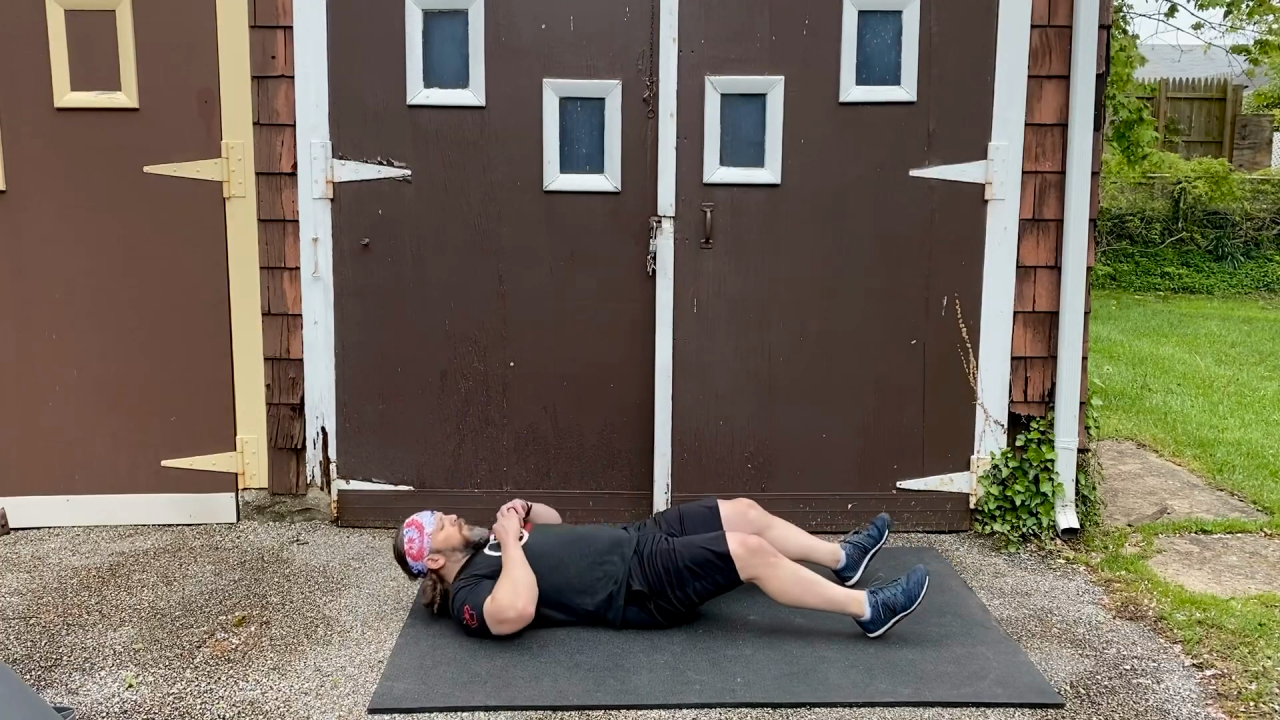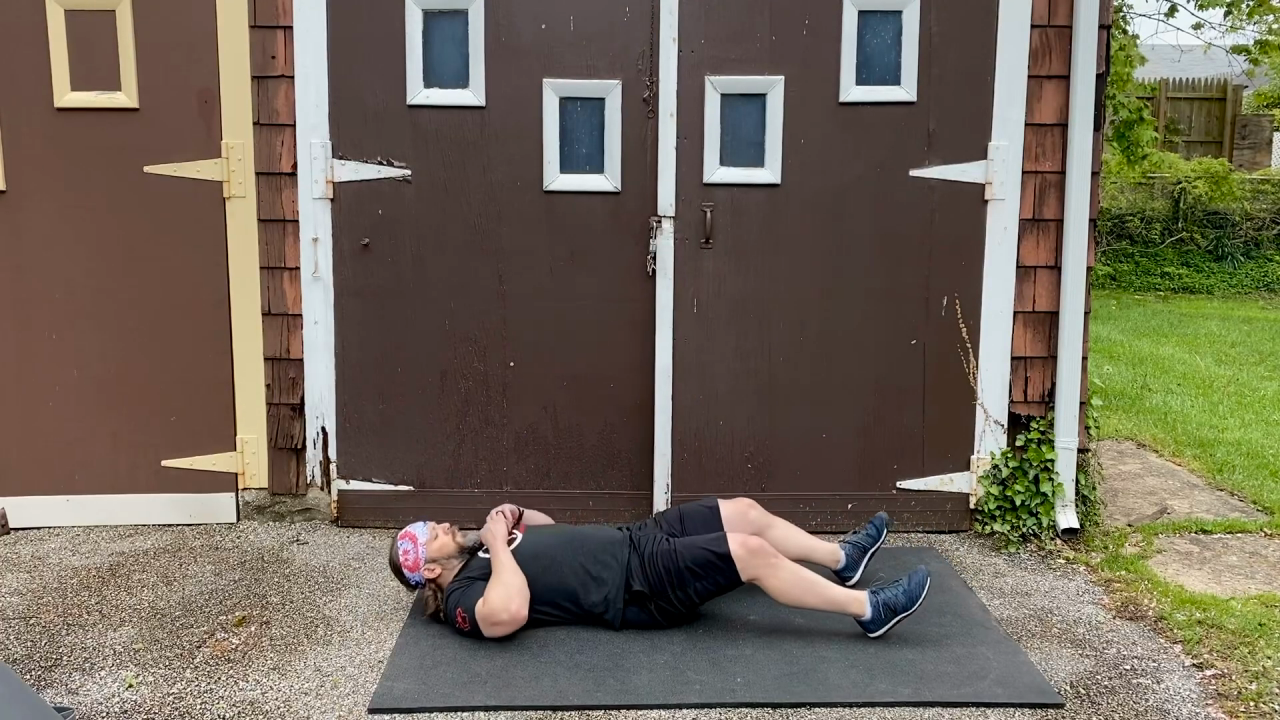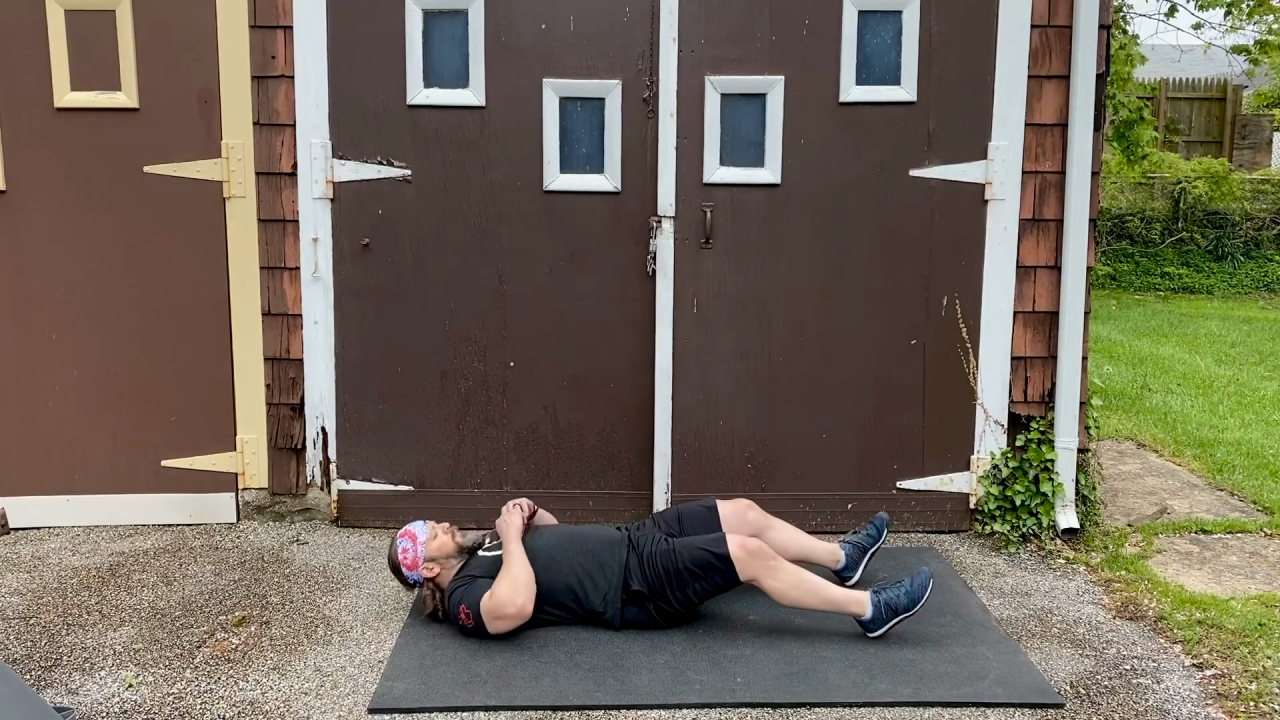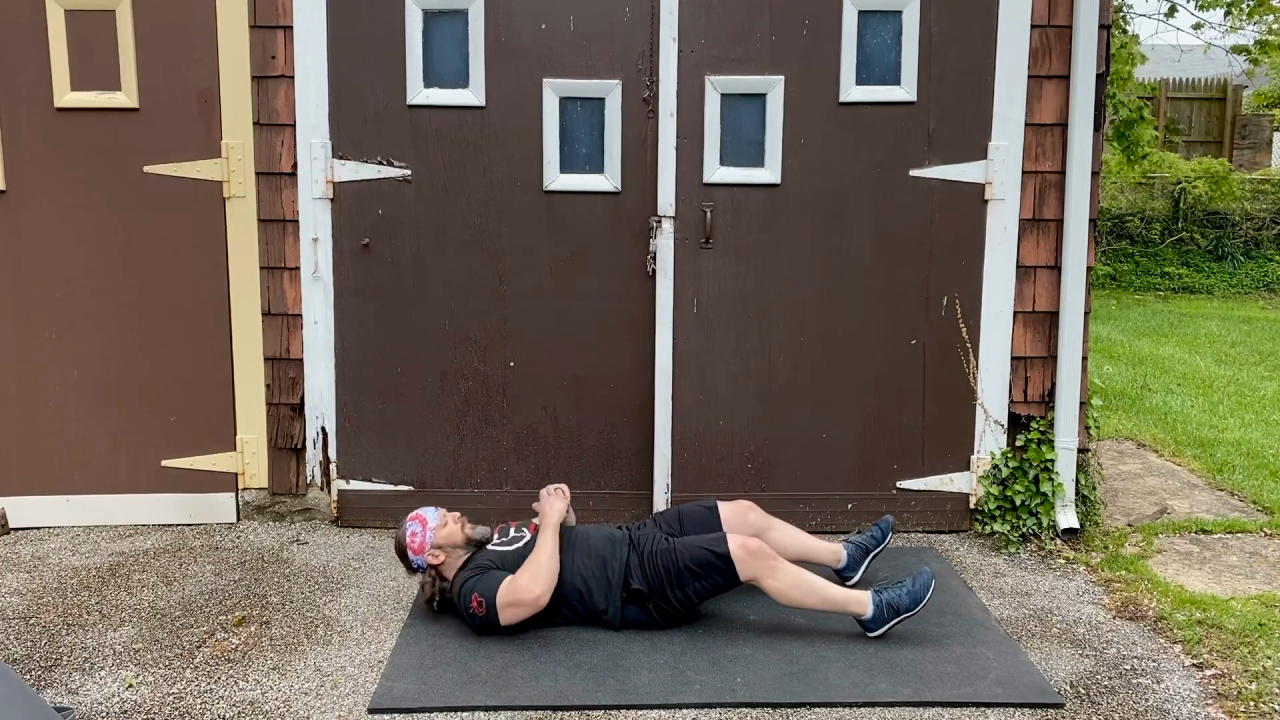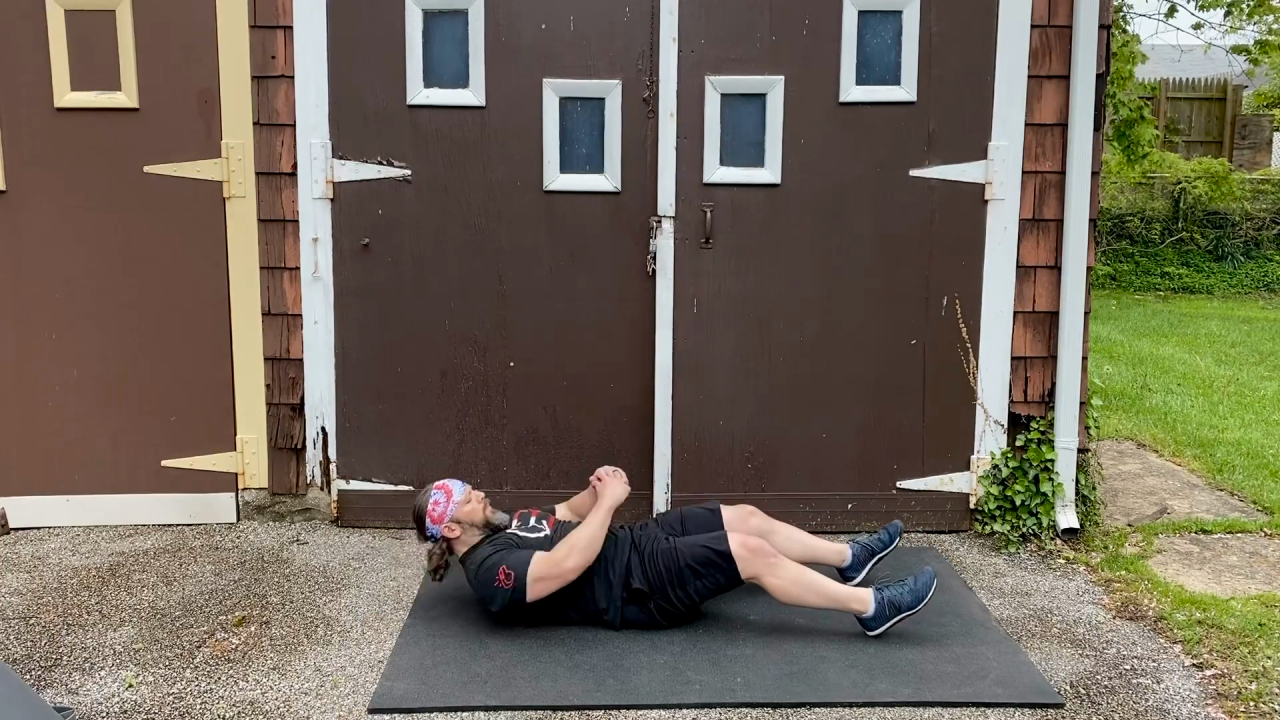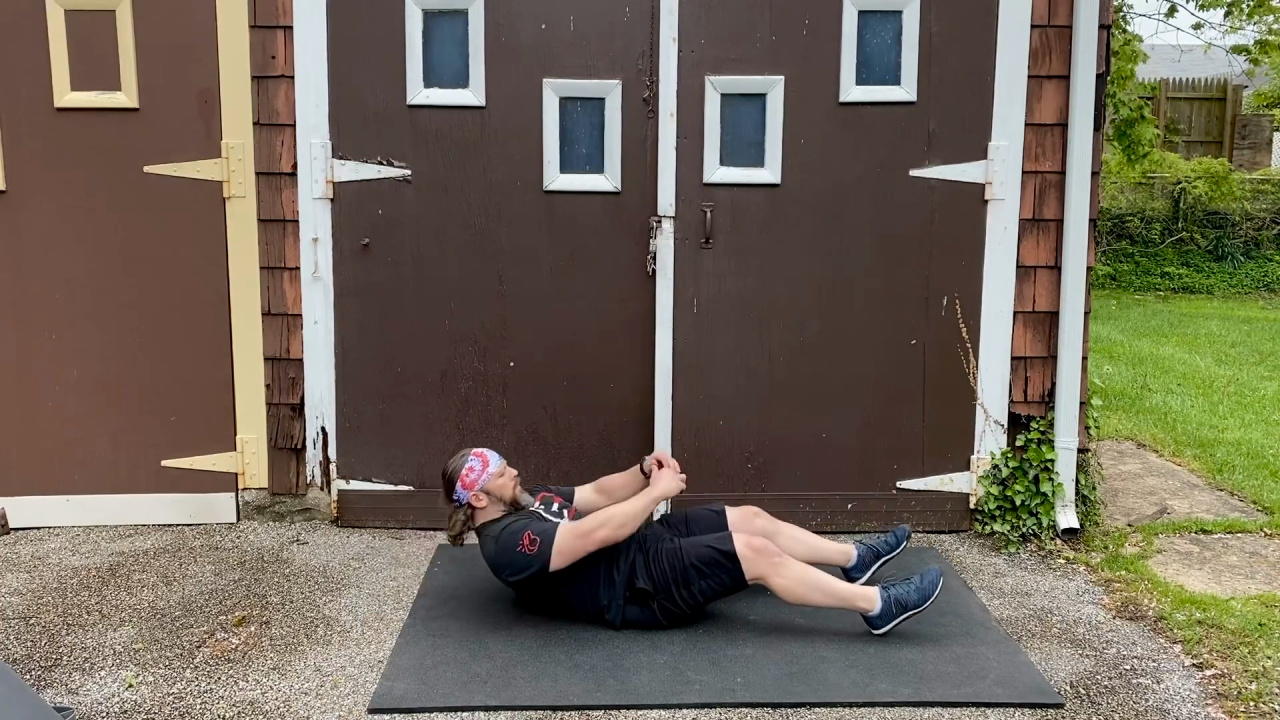
dt=0.1s
person 1, frame 1
left shoulder: (486, 549)
right shoulder: (469, 593)
left elbow: (555, 529)
right elbow: (517, 610)
left wrist: (528, 511)
right wrist: (509, 543)
left hip: (635, 541)
right hip: (637, 587)
left knee: (745, 511)
right knee: (752, 551)
left ankle: (842, 558)
right ankle: (866, 609)
person 1, frame 2
left shoulder: (480, 553)
right shoulder: (465, 597)
left elbow: (548, 529)
right elbow: (509, 612)
left wrist: (519, 517)
right wrist: (499, 546)
left hip: (634, 542)
right hip: (636, 587)
left knee: (746, 511)
right knee: (753, 552)
left ankle: (841, 558)
right ankle: (866, 609)
person 1, frame 3
left shoulder: (480, 549)
right shoulder: (466, 595)
left elbow: (550, 534)
right elbow: (517, 605)
left wrist: (527, 518)
right wrist: (514, 533)
left hip: (631, 542)
right hip: (633, 588)
left knee: (742, 512)
right knee: (751, 554)
left ankle: (841, 558)
right ankle: (868, 610)
person 1, frame 4
left shoulder: (486, 544)
right shoulder: (474, 589)
left elbow: (561, 529)
right elbow: (534, 594)
left wrist: (553, 508)
right wrist: (548, 522)
left hip: (634, 542)
right hip: (637, 587)
left knee: (745, 514)
right knee: (752, 554)
left ankle: (843, 557)
right ankle: (868, 609)
person 1, frame 5
left shoulder: (502, 523)
right shoulder: (489, 568)
left elbow: (573, 514)
right elbow: (567, 567)
left wrist: (598, 490)
right wrist: (608, 503)
left hip: (634, 543)
right hip: (633, 589)
left knee: (745, 517)
right knee: (751, 553)
left ankle: (848, 558)
right ankle: (870, 607)
person 1, frame 6
left shoulder: (522, 506)
right shoulder: (508, 544)
left elbow: (602, 499)
right elbow: (599, 533)
left wrist: (643, 471)
right wrist: (656, 492)
left hip: (648, 544)
right hip: (642, 590)
left knee: (752, 518)
right knee: (759, 553)
left ankle: (854, 558)
right ankle: (876, 605)
